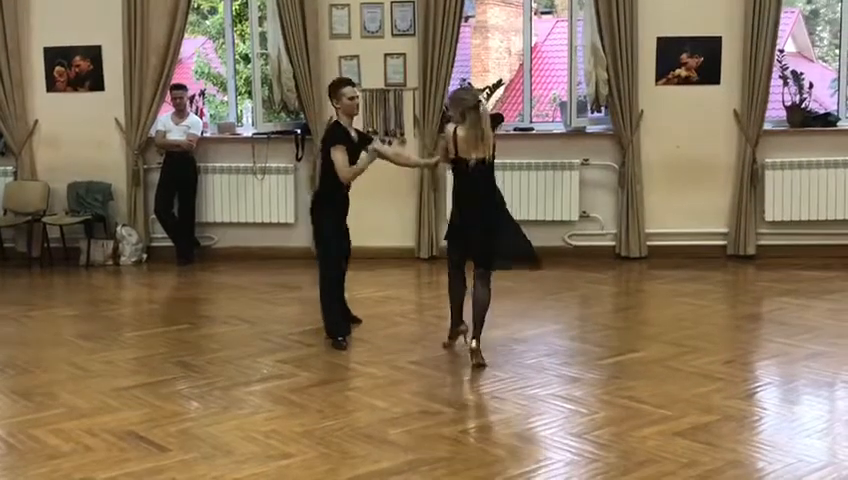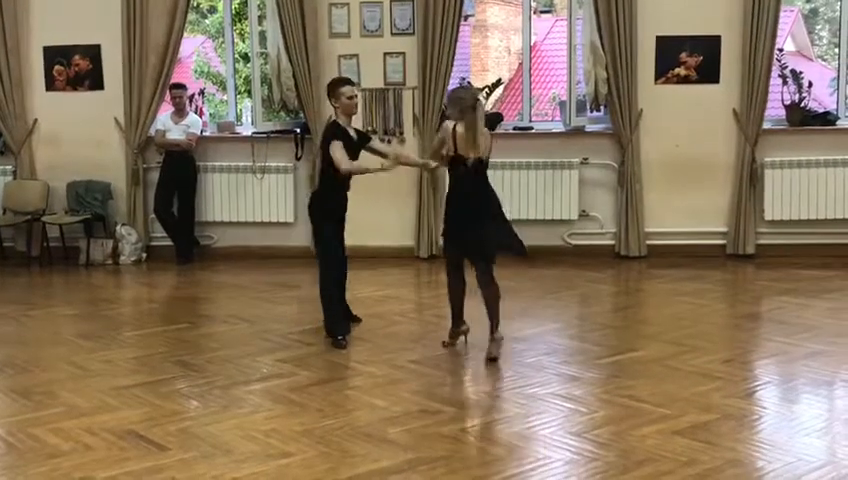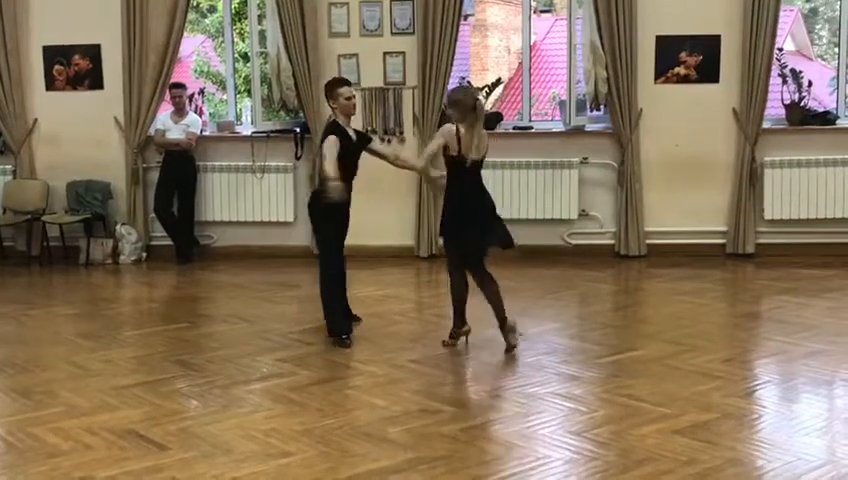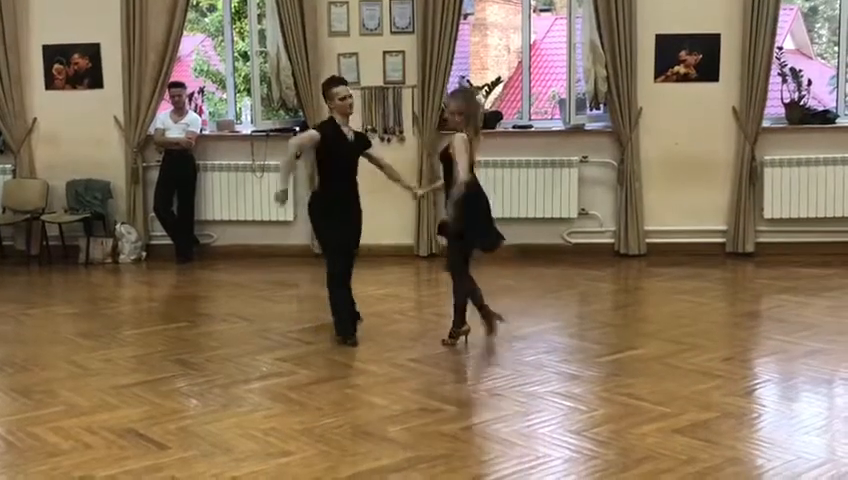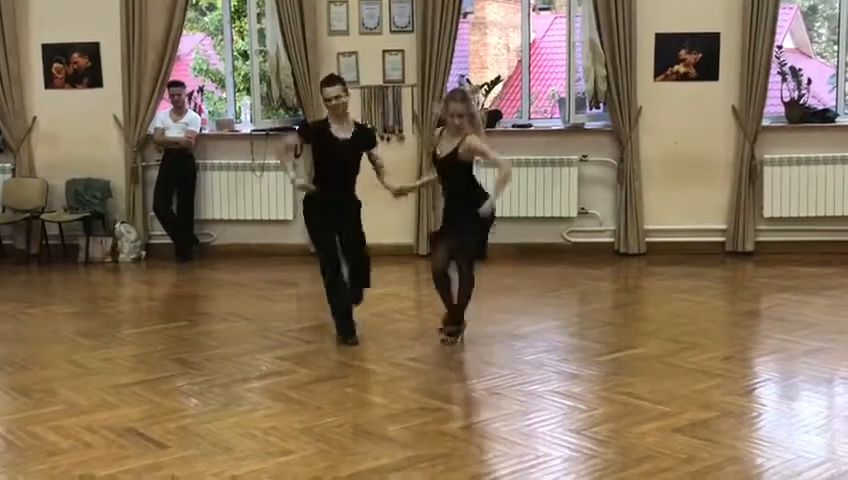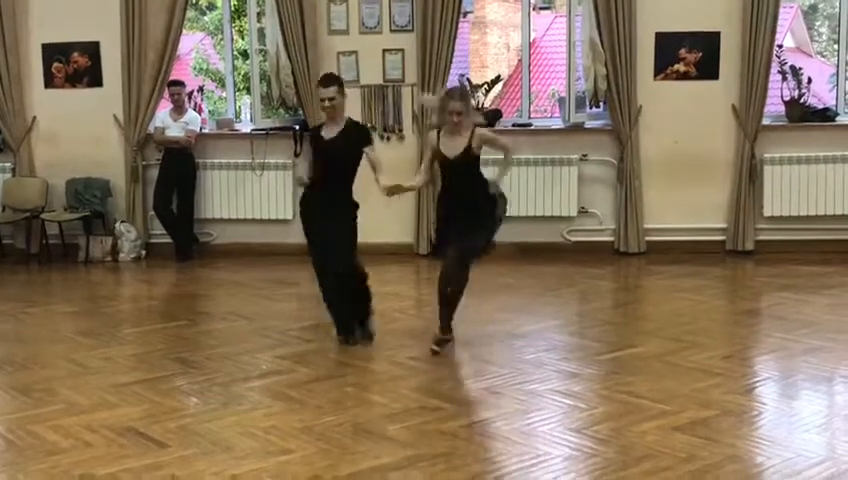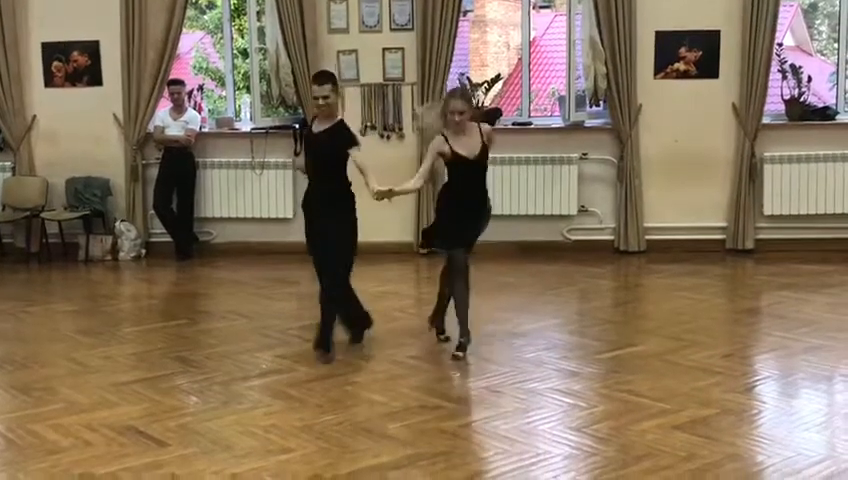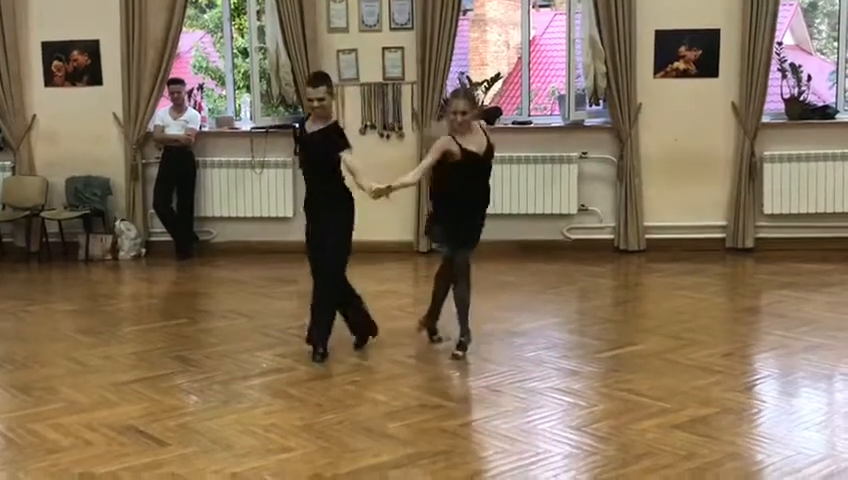
dt=0.1s
person 1, frame 1
left shoulder: (357, 135)
right shoulder: (335, 133)
left elbow: (391, 155)
right elbow: (345, 175)
left wrist: (426, 162)
right wrist: (368, 159)
left hip: (338, 204)
right hip: (327, 206)
left knee: (341, 258)
right knee: (332, 262)
left ankle: (340, 312)
right ankle: (336, 330)
person 1, frame 2
left shoulder: (357, 134)
right shoulder: (334, 132)
left elbow: (391, 153)
right elbow: (345, 166)
left wrist: (425, 163)
right wrist: (379, 166)
left hip: (334, 203)
right hip: (324, 204)
left knee: (337, 260)
right knee: (332, 263)
left ankle: (341, 313)
right ankle: (336, 329)
person 1, frame 3
left shoulder: (356, 134)
right shoulder: (333, 132)
left elbow: (390, 156)
right elbow: (328, 155)
left wrist: (423, 170)
right wrist: (332, 180)
left hip: (340, 205)
right hip: (326, 205)
left knee: (336, 260)
right knee: (332, 263)
left ankle: (341, 312)
right ankle: (338, 328)
person 1, frame 4
left shoulder: (359, 135)
right shoulder: (325, 130)
left elbow: (382, 165)
right elbow: (296, 144)
left wrist: (410, 187)
right wrist: (284, 182)
left hip: (350, 205)
right hip: (325, 206)
left knee: (346, 262)
right knee: (338, 264)
left ankle: (347, 312)
right ankle: (345, 327)
person 1, frame 5
left shoulder: (363, 133)
right shoulder: (316, 130)
left elbow: (378, 164)
right elbow: (286, 146)
left wrist: (387, 182)
right wrist: (293, 175)
left hip: (347, 204)
right hip: (319, 206)
left knee: (358, 260)
right knee: (330, 265)
left ankle: (349, 302)
right ankle: (345, 326)
person 1, frame 6
left shoulder: (356, 131)
right shoulder: (314, 132)
left elbow: (374, 161)
left wrist: (381, 180)
right wrist: (304, 174)
left hip: (342, 208)
right hip: (312, 206)
left knee: (344, 268)
right knee: (324, 269)
left ankle: (360, 320)
right ankle: (346, 326)
person 1, frame 7
left shoulder: (343, 132)
right shoulder: (310, 125)
left elbow: (360, 163)
left wrist: (373, 187)
right wrist: (306, 166)
left hip: (339, 207)
right hip: (313, 205)
left knee: (335, 270)
right knee: (325, 270)
left ankle: (326, 339)
right ankle: (357, 320)
person 1, frame 8
left shoulder: (335, 133)
right shoulder: (305, 124)
left elbow: (351, 164)
left wrist: (369, 188)
right wrist: (303, 161)
left hip: (337, 207)
right hip: (314, 205)
left knee: (328, 271)
right knee: (327, 271)
left ankle: (319, 339)
right ankle: (362, 325)
person 2, frame 1
left shoulder: (451, 131)
right shoulder: (489, 136)
left elbow: (445, 158)
left hip: (466, 212)
right hip: (491, 211)
left knee: (456, 268)
right knee: (482, 277)
left ankle: (457, 325)
right ankle: (475, 339)
person 2, frame 2
left shoulder: (450, 128)
right shoulder: (486, 136)
left elbow: (434, 154)
left hip: (460, 207)
right hip: (485, 206)
left knee: (454, 268)
right knee: (484, 272)
left ankle: (457, 326)
right ankle: (493, 333)
person 2, frame 3
left shoulder: (449, 130)
right shoulder: (482, 136)
left elbow: (424, 159)
right wrist: (448, 177)
left hip: (459, 207)
right hip: (479, 206)
left knee: (457, 268)
right knee: (476, 268)
left ankle: (460, 325)
right ankle: (504, 325)
person 2, frame 4
left shoulder: (459, 140)
right shoulder: (465, 136)
left elbow: (461, 179)
left wrist: (450, 209)
right wrist: (433, 187)
left hip: (467, 210)
right hip: (468, 207)
left knee: (457, 269)
right knee: (458, 268)
person 2, frame 5
left shoulder: (471, 141)
right shoulder: (440, 135)
left elbow: (505, 168)
left wrist: (491, 201)
right wrist: (412, 187)
left hip: (472, 209)
right hip: (455, 207)
left knee: (452, 266)
right knee: (439, 266)
left ankle: (455, 319)
right ankle: (454, 318)
person 2, frame 6
left shoulder: (480, 134)
right shoulder: (435, 138)
left elbow: (507, 150)
right elbow: (423, 177)
left wrist: (497, 180)
right wrist: (401, 188)
left hip: (478, 207)
right hip: (452, 207)
left knee: (460, 266)
right knee: (450, 268)
left ankle: (447, 325)
right ankle: (445, 328)
person 2, frame 7
left shoulder: (484, 131)
right shoulder: (440, 142)
right elbow: (418, 181)
right wrist: (393, 191)
left hip: (474, 206)
right hip: (453, 209)
left knee: (455, 266)
right knee: (459, 268)
left ankle: (438, 317)
right ankle: (463, 334)
person 2, frame 8
left shoulder: (482, 127)
right shoulder: (446, 142)
right elbow: (415, 175)
right wrist: (390, 187)
left hip: (476, 207)
right hip: (455, 208)
left knee: (451, 265)
right knee: (460, 268)
left ankle: (431, 319)
right ankle: (463, 334)
person 3, frame 1
left shoulder: (195, 121)
right shoulder: (163, 119)
left elbow: (189, 146)
right elbow: (157, 142)
left wrist: (168, 144)
right wrist: (178, 142)
left hip: (186, 164)
right hip: (169, 164)
left knee: (186, 209)
right knee: (161, 208)
left ankle: (185, 250)
right ankle: (186, 243)
person 3, frame 2
left shoulder: (194, 120)
right shoulder: (163, 118)
left elbow: (189, 145)
right elbow: (157, 141)
left wrist: (167, 143)
right wrist: (178, 142)
left hip: (186, 163)
right hip: (169, 163)
left knee: (186, 208)
right knee: (160, 207)
left ankle: (185, 249)
right ankle: (186, 242)
person 3, frame 3
left shoulder: (194, 119)
right shoulder: (162, 117)
left elbow: (189, 145)
right elbow: (157, 140)
left wrist: (167, 143)
right wrist: (178, 141)
left hip: (185, 163)
right hip: (168, 162)
left knee: (185, 208)
right knee: (160, 206)
left ankle: (185, 248)
right ankle: (185, 241)
person 3, frame 4
left shoulder: (194, 118)
right shoulder: (162, 116)
left elbow: (189, 144)
right elbow: (157, 140)
left wrist: (167, 142)
right wrist: (178, 140)
left hip: (185, 162)
right hip: (168, 162)
left knee: (185, 207)
right knee: (160, 206)
left ankle: (185, 248)
right ankle: (185, 241)
person 3, frame 5
left shoulder: (193, 117)
right shoulder: (162, 116)
left elbow: (188, 143)
right elbow: (156, 139)
left wrist: (167, 141)
right wrist: (178, 139)
left hip: (185, 161)
right hip: (168, 161)
left knee: (185, 206)
right knee: (160, 205)
left ankle: (184, 247)
right ankle: (185, 240)
person 3, frame 6
left shoulder: (193, 117)
right shoulder: (161, 115)
left elbow: (188, 142)
right elbow: (156, 138)
left wrist: (167, 140)
right wrist: (178, 139)
left hip: (185, 161)
right hip: (168, 160)
left knee: (185, 205)
right knee: (160, 204)
left ankle: (184, 246)
right ankle: (185, 239)
person 3, frame 7
left shoulder: (193, 116)
right shoulder: (161, 114)
left elbow: (188, 141)
right elbow: (156, 137)
left wrist: (166, 139)
right wrist: (178, 137)
left hip: (185, 160)
right hip: (168, 159)
left knee: (185, 204)
right knee: (160, 203)
left ankle: (184, 245)
right ankle: (185, 238)
person 3, frame 8
left shoulder: (193, 115)
right shoulder: (161, 113)
left elbow: (188, 141)
right elbow: (156, 136)
left wrist: (166, 139)
right wrist: (177, 137)
left hip: (185, 159)
right hip: (167, 159)
left knee: (185, 203)
right knee: (160, 203)
left ankle: (184, 244)
right ankle: (185, 238)
